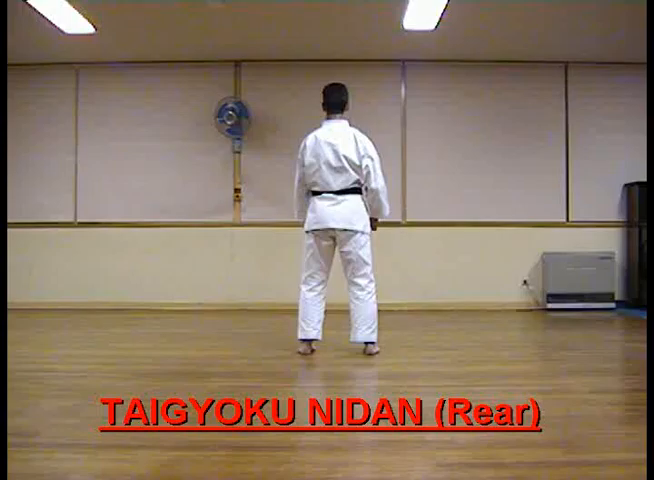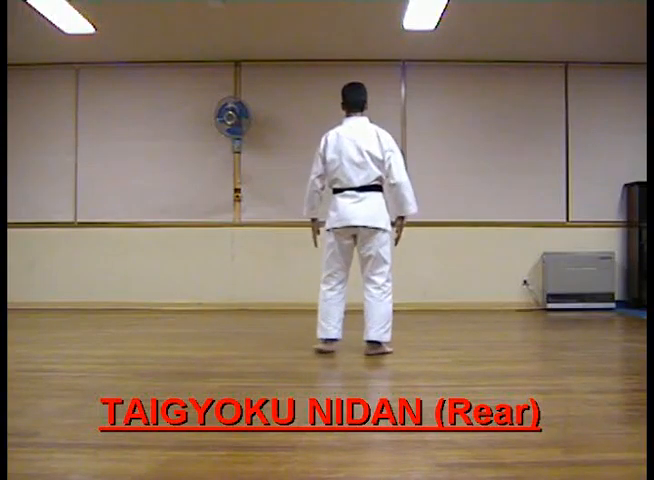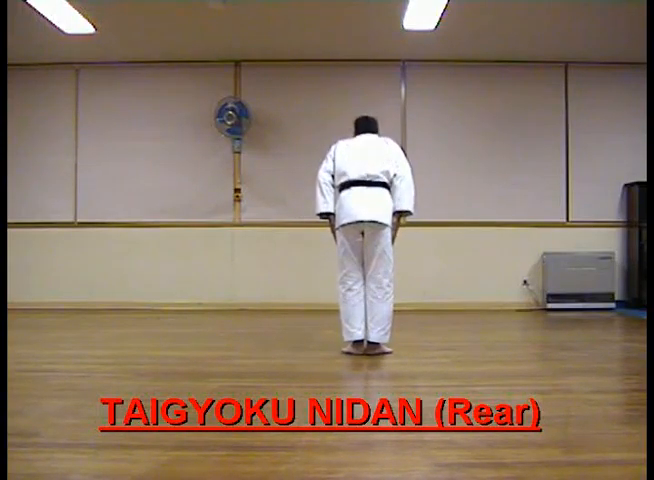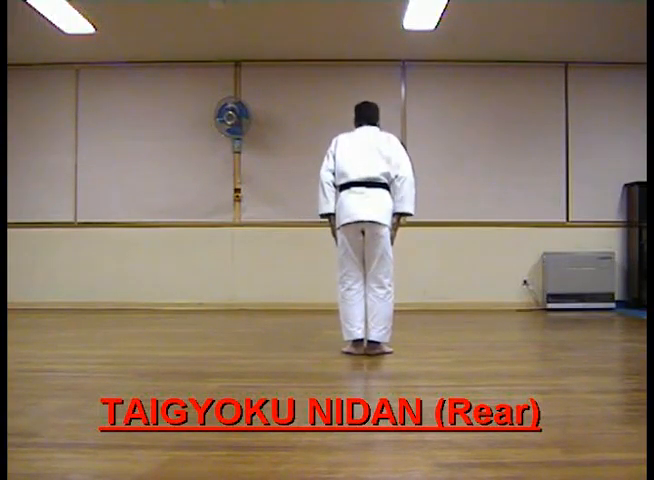
dt=1s
person 1, frame 1
left shoulder: (310, 141)
right shoulder: (359, 139)
left elbow: (300, 184)
right elbow: (375, 182)
left wrist: (303, 216)
right wrist: (375, 214)
left hip: (318, 212)
right hip: (352, 212)
left knee: (313, 280)
right knee: (361, 280)
left ankle: (307, 340)
right ankle: (368, 341)
person 1, frame 2
left shoulder: (330, 138)
right shoulder: (381, 136)
left elbow: (316, 180)
right elbow: (397, 178)
left wrist: (314, 217)
right wrist: (400, 215)
left hip: (340, 210)
right hip: (374, 209)
left knee: (333, 278)
right knee: (377, 279)
left ankle: (329, 338)
right ankle: (376, 340)
person 1, frame 3
left shoulder: (340, 147)
right shoulder: (389, 145)
left elbow: (324, 178)
right elbow: (403, 177)
left wrist: (330, 217)
right wrist: (398, 215)
left hip: (347, 207)
right hip: (379, 205)
left knee: (350, 279)
right knee: (380, 279)
left ankle: (356, 341)
right ankle: (375, 341)
person 1, frame 4
left shoulder: (339, 141)
right shoulder: (390, 141)
left elbow: (327, 178)
right elbow: (404, 177)
left wrist: (330, 216)
right wrist: (398, 215)
left hip: (348, 207)
right hip: (379, 207)
left knee: (350, 279)
right knee: (380, 279)
left ankle: (355, 340)
right ankle: (376, 341)
